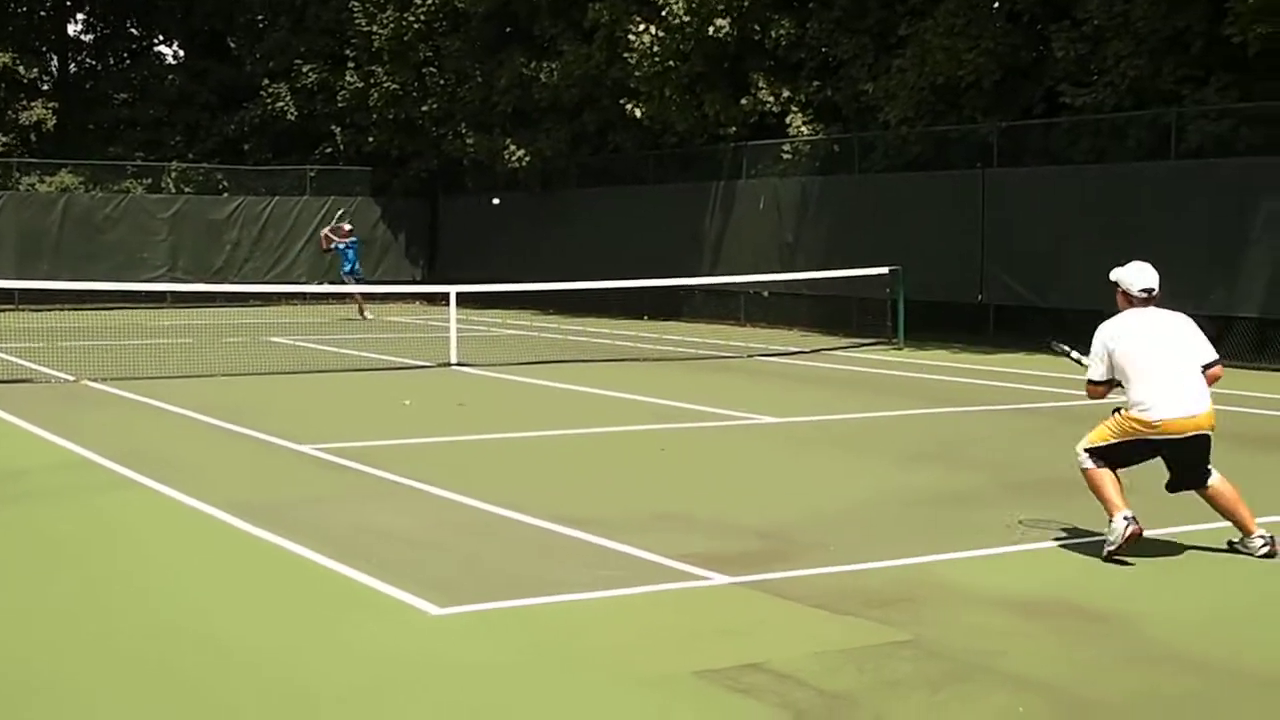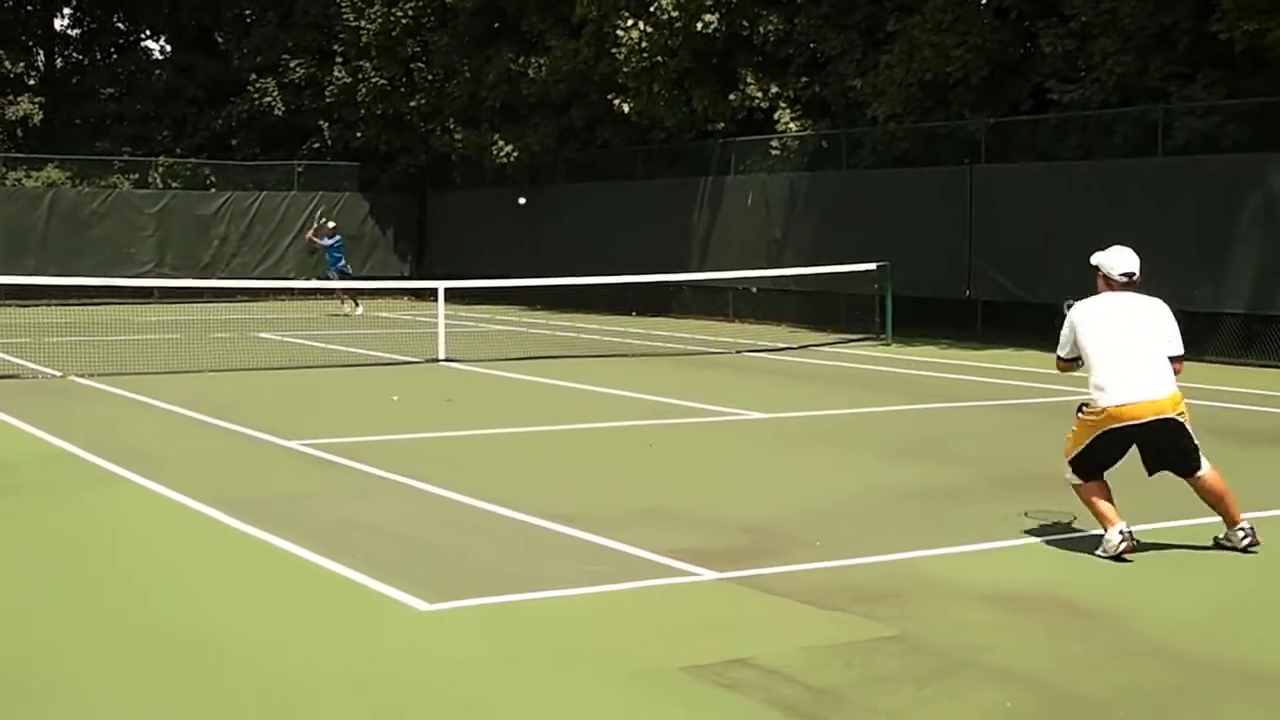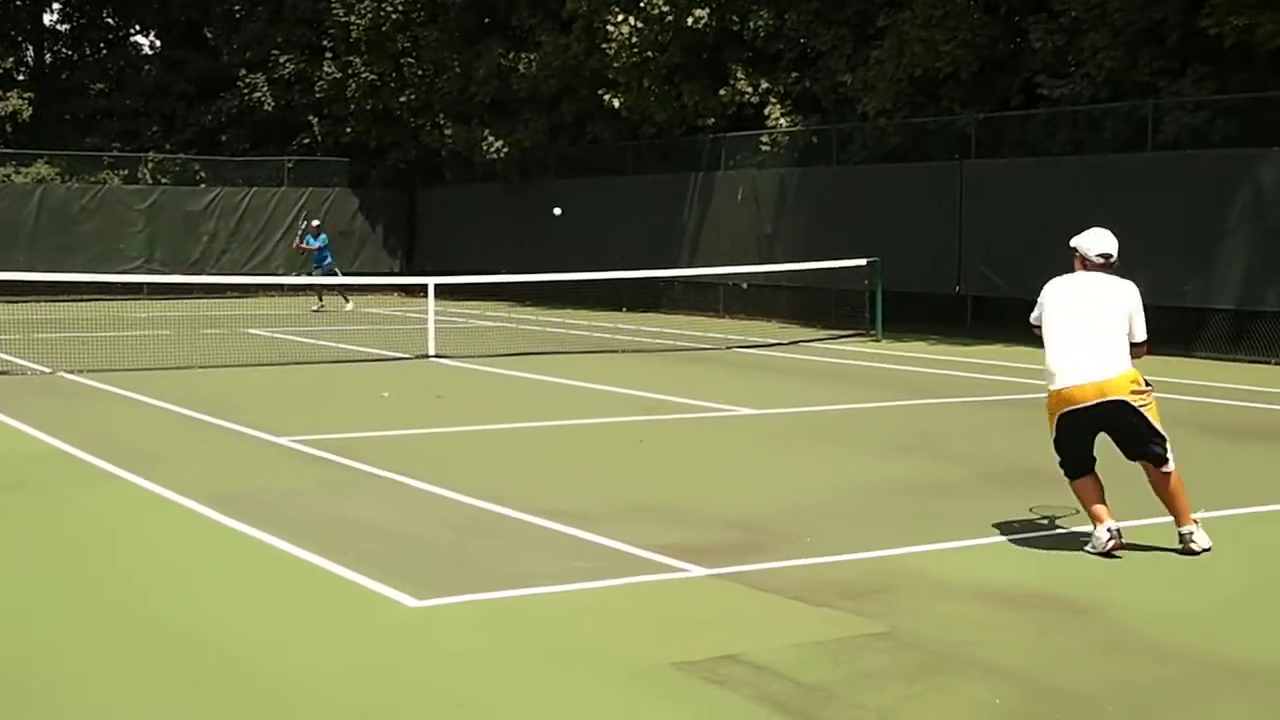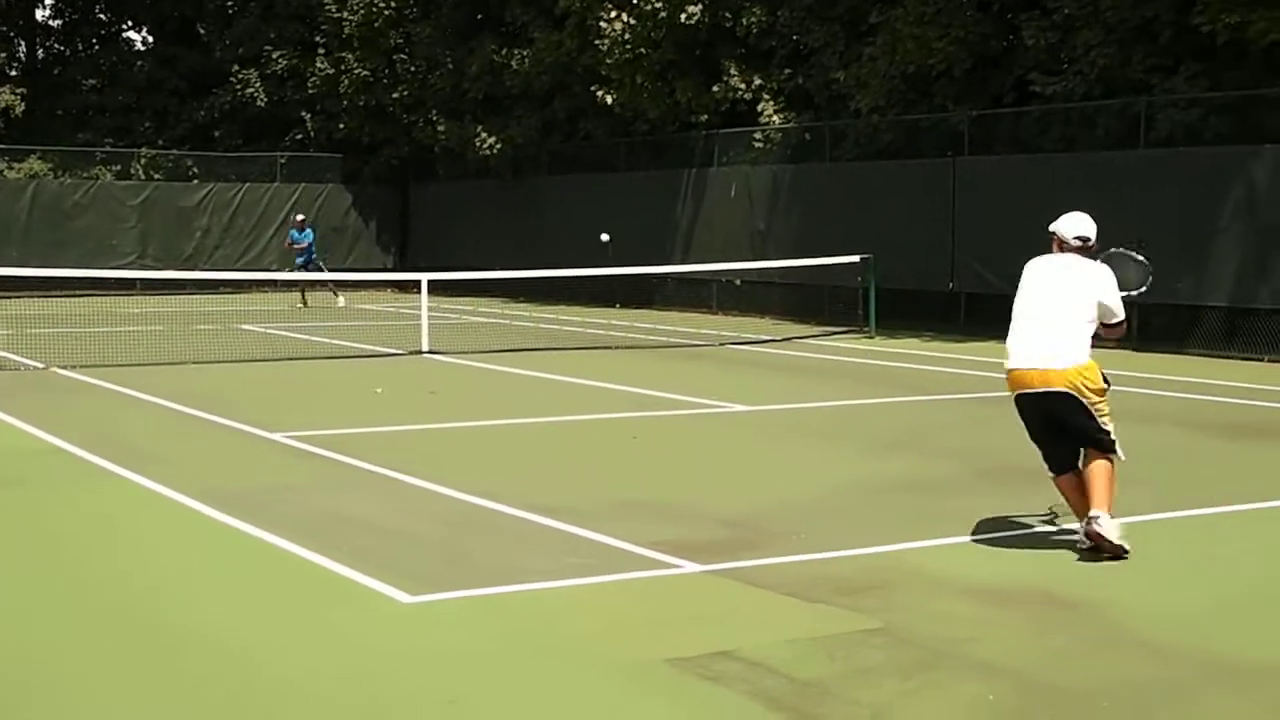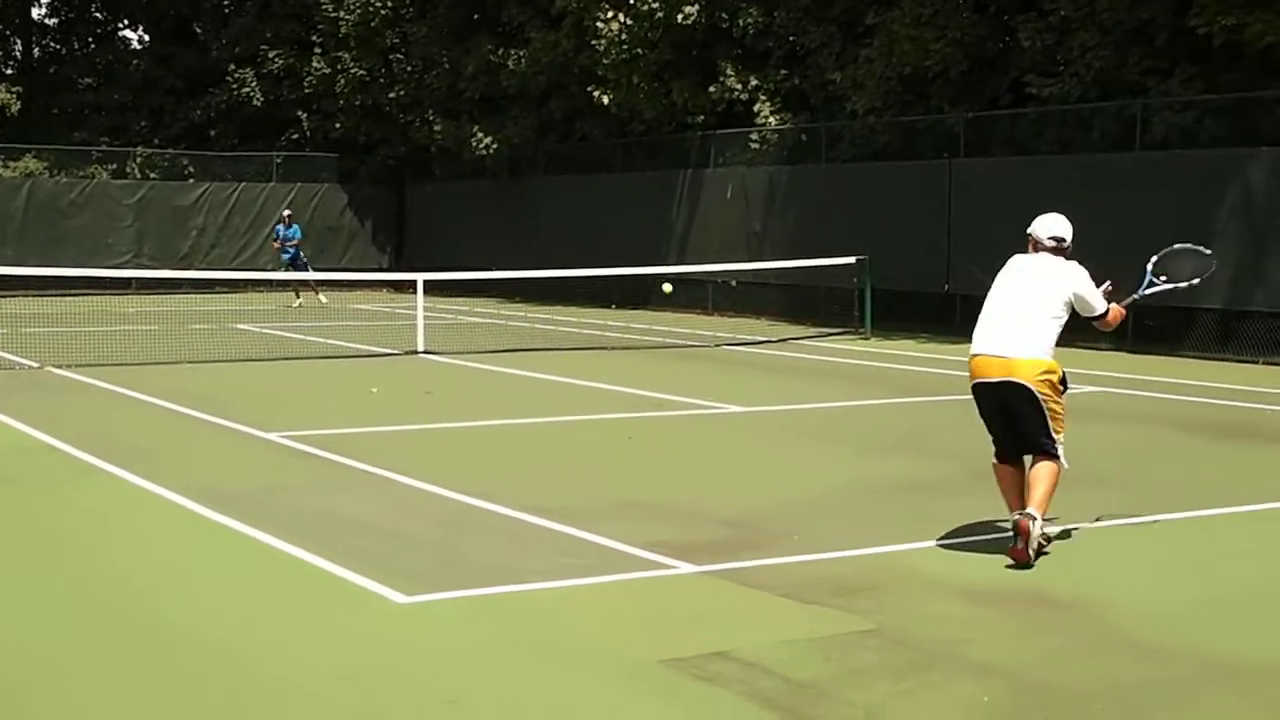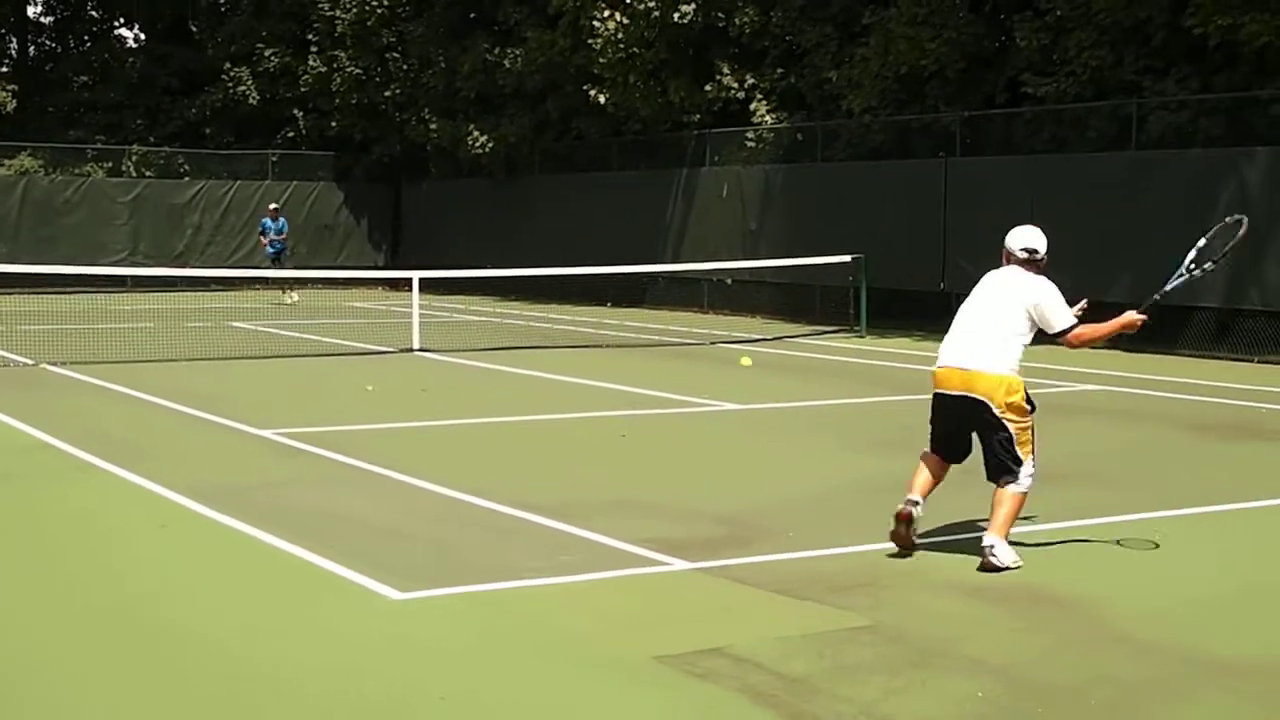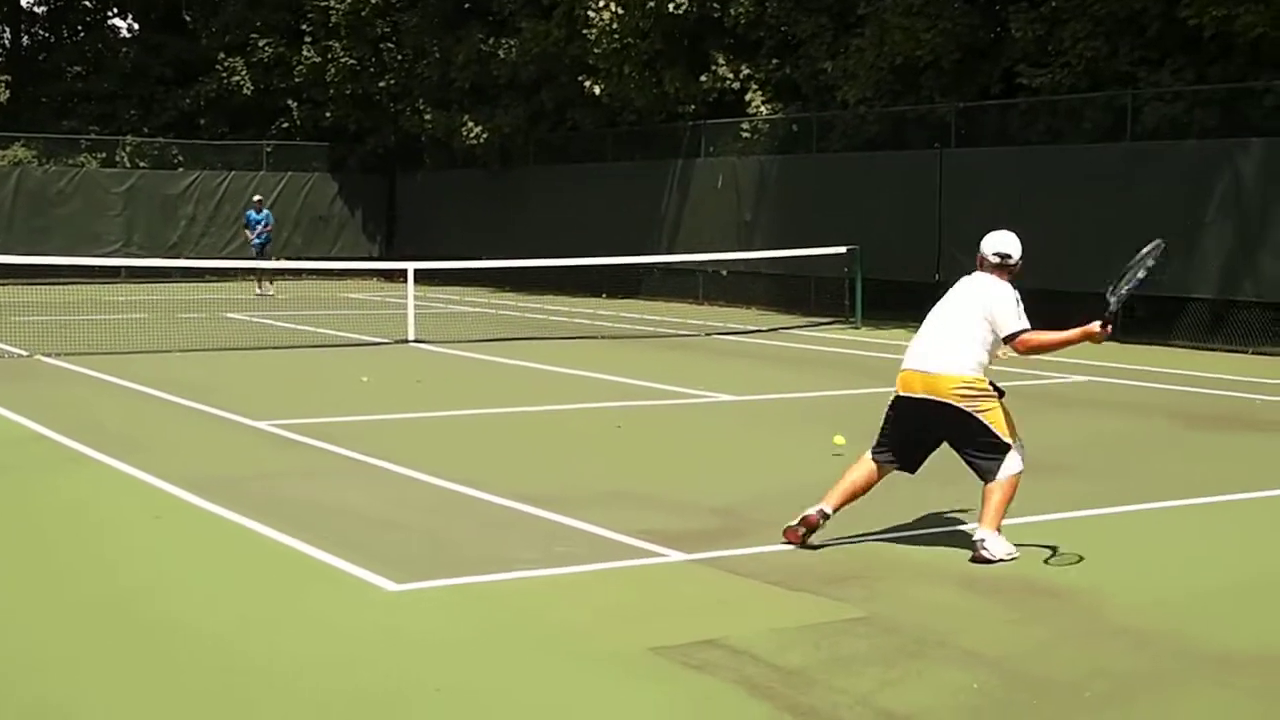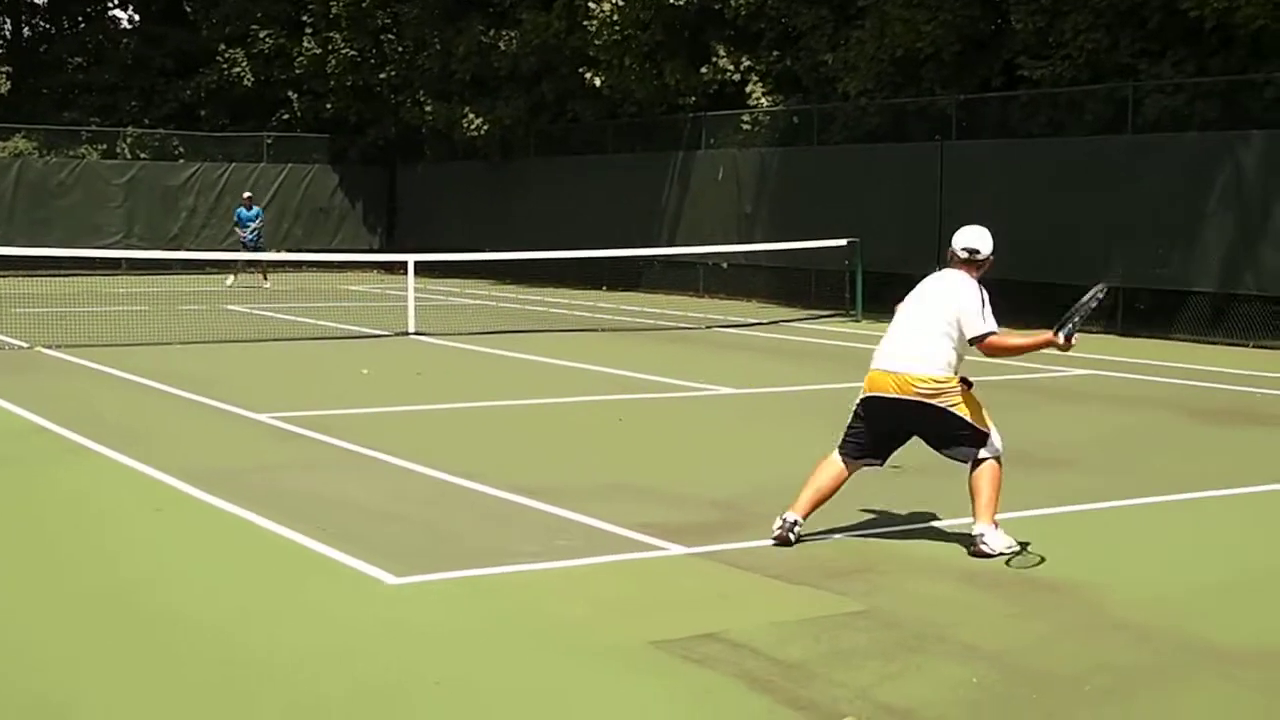
dt=0.1s
person 1, frame 1
left shoulder: (1108, 329)
right shoulder: (1182, 322)
left elbow: (1095, 390)
right elbow: (1215, 372)
left hip: (1148, 423)
right hip: (1198, 419)
left knee: (1090, 455)
right knee: (1202, 479)
left ankle: (1122, 521)
right ankle: (1256, 537)
person 1, frame 2
left shoulder: (1081, 311)
right shoulder: (1157, 307)
left elbow: (1064, 363)
right elbow: (1176, 365)
left hip: (1112, 411)
right hip: (1164, 405)
left knee: (1081, 469)
right knee: (1194, 467)
left ankle: (1116, 532)
right ankle: (1240, 529)
person 1, frame 3
left shoulder: (1053, 288)
right shoulder: (1126, 289)
left elbow: (1038, 327)
right elbow: (1138, 349)
left hip: (1067, 395)
right hip: (1117, 386)
left knee: (1075, 465)
right knee: (1156, 458)
left ankle: (1104, 529)
right ankle: (1189, 530)
person 1, frame 4
left shoulder: (1033, 267)
right shoulder: (1099, 273)
right elbow: (1115, 330)
left hip: (1022, 374)
right hip: (1071, 374)
left knee: (1060, 459)
right knee: (1100, 449)
left ankle: (1091, 525)
right ankle: (1101, 519)
person 1, frame 5
left shoulder: (1015, 264)
right shoulder: (1073, 273)
right elbow: (1108, 320)
left wrist: (1090, 299)
right wrist: (1116, 309)
left hip: (983, 363)
right hip: (1028, 368)
left knee: (1006, 451)
right knee: (1048, 452)
left ankle: (1022, 520)
right ankle: (1030, 522)
person 1, frame 6
left shoulder: (992, 278)
right shoulder: (1040, 288)
right elbow: (1074, 338)
left wrist: (1063, 315)
right wrist: (1121, 324)
left hip: (948, 376)
right hip: (993, 384)
left knee: (941, 453)
right knee: (1015, 472)
left ankle: (912, 505)
right ankle: (995, 544)
person 1, frame 7
left shoulder: (965, 285)
right shoulder: (1003, 294)
right elbow: (1022, 342)
right wrist: (1081, 333)
left hip: (911, 379)
right hip: (958, 387)
left knee: (879, 459)
right knee: (1008, 462)
left ankle: (819, 513)
right ankle: (988, 537)
person 1, frame 8
left shoulder: (933, 281)
right shoulder: (970, 291)
left elbow: (910, 322)
right elbow: (989, 344)
right wrist: (1048, 340)
left hip: (880, 382)
right hip: (928, 385)
left knee: (847, 455)
right knee: (987, 449)
left ankle: (791, 520)
right ankle: (986, 532)
